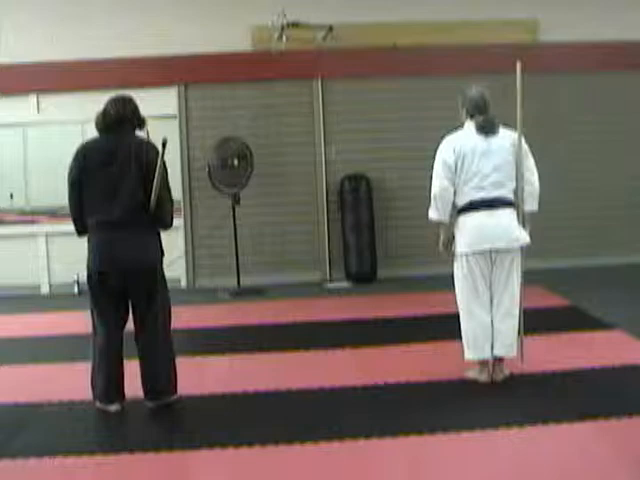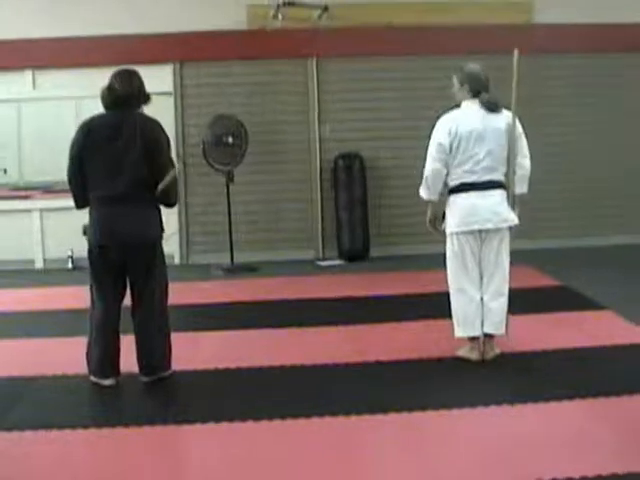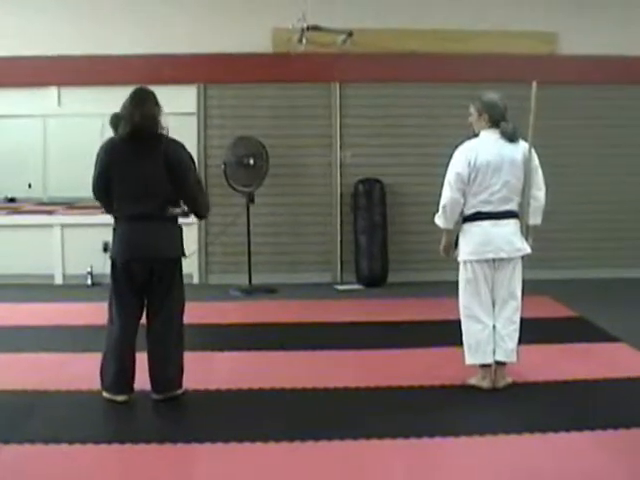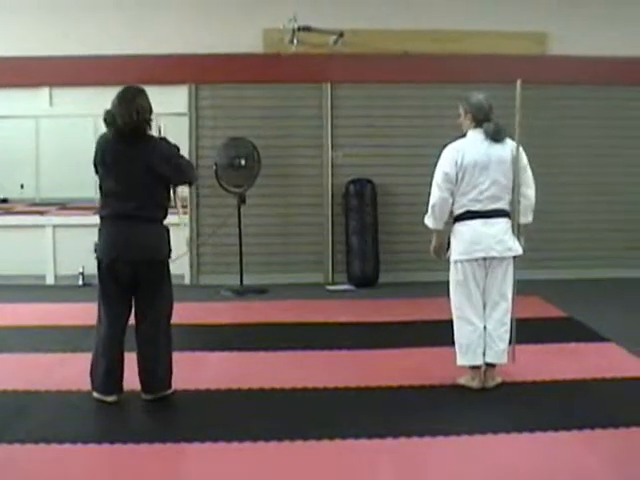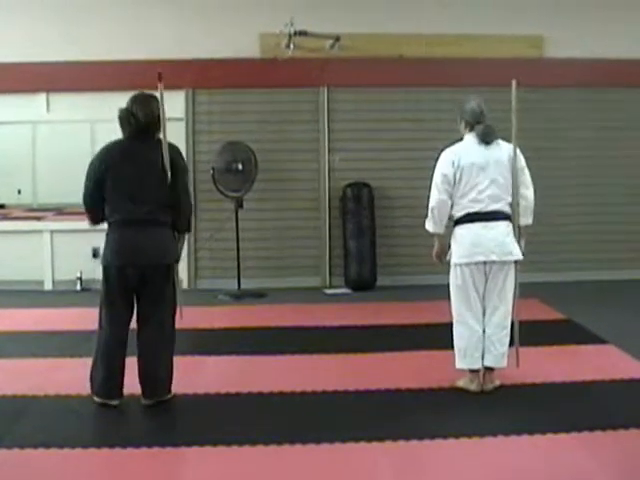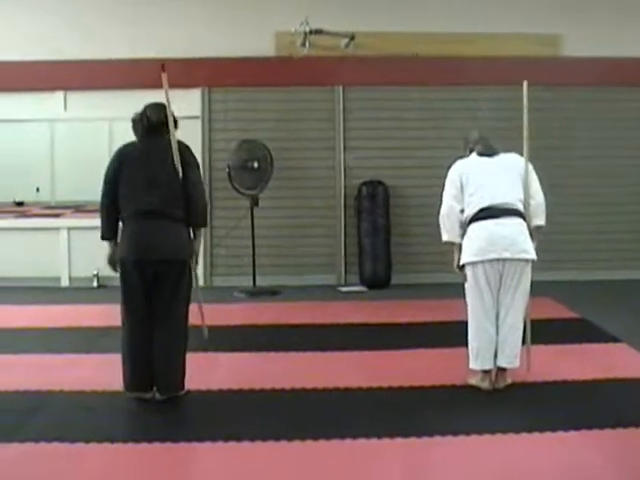
dt=0.5s
person 1, frame 1
left shoulder: (84, 154)
right shoulder: (145, 150)
left elbow: (76, 206)
right elbow: (162, 202)
right wrist: (163, 221)
left hip: (102, 248)
right hip: (142, 247)
left knee: (106, 327)
right knee: (152, 324)
left ankle: (108, 396)
right ankle: (159, 391)
person 1, frame 2
left shoulder: (88, 129)
right shoulder: (150, 128)
left elbow: (75, 178)
right elbow: (166, 180)
right wrist: (168, 199)
left hip: (103, 224)
right hip: (142, 223)
left knee: (104, 300)
right knee: (149, 299)
left ankle: (102, 370)
right ankle: (154, 367)
person 1, frame 3
left shoulder: (110, 149)
right shoulder: (172, 150)
left elbow: (101, 193)
right elbow: (197, 198)
right wrist: (184, 206)
left hip: (127, 240)
right hip: (164, 241)
left knee: (122, 316)
right knee: (166, 316)
left ankle: (116, 385)
right ankle: (165, 385)
person 1, frame 4
left shoulder: (104, 145)
right shoulder: (159, 149)
right elbow: (187, 174)
left hip: (112, 239)
right hip: (150, 241)
left knee: (111, 316)
right knee: (154, 316)
left ankle: (106, 386)
right ankle: (155, 385)
person 1, frame 5
left shoulder: (108, 154)
right shoulder: (171, 154)
left elbow: (91, 200)
right elbow: (183, 203)
right wrist: (178, 240)
left hip: (120, 244)
right hip: (159, 245)
left knee: (114, 321)
right knee: (157, 321)
left ankle: (106, 390)
right ankle: (155, 390)
person 1, frame 6
left shoulder: (123, 154)
right shoulder: (181, 152)
left elbow: (108, 202)
right elbow: (196, 198)
left wrist: (112, 243)
right wrist: (196, 239)
left hip: (134, 240)
right hip: (173, 240)
left knee: (135, 316)
right knee: (171, 316)
left ankle: (140, 384)
right ankle: (169, 385)
person 2, frame 1
left shoulder: (452, 143)
right shoulder: (512, 139)
left elbow: (442, 189)
right elbow: (530, 182)
left wrist: (444, 229)
right wrist: (525, 220)
left hip: (472, 226)
right hip: (506, 223)
left knee: (474, 298)
right knee: (506, 296)
left ankle: (482, 366)
right ankle: (500, 364)
person 2, frame 2
left shoulder: (450, 121)
right shoulder: (507, 119)
left elbow: (435, 168)
right elbow: (522, 163)
left wrist: (432, 205)
right wrist: (514, 199)
left hip: (462, 206)
right hip: (496, 203)
left knee: (464, 277)
right knee: (496, 274)
left ankle: (473, 343)
right ankle: (490, 342)
person 2, frame 3
left shoulder: (468, 150)
right shoulder: (523, 150)
left elbow: (452, 197)
right elbow: (536, 195)
left wrist: (447, 233)
right wrist: (528, 229)
left hip: (476, 234)
right hip: (509, 233)
left knee: (476, 304)
right knee: (507, 302)
left ankle: (484, 372)
right ankle: (501, 371)
person 2, frame 4
left shoulder: (455, 151)
right shoulder: (512, 148)
left elbow: (440, 197)
right elbow: (527, 194)
left wrist: (438, 235)
right wrist: (519, 229)
left hip: (468, 234)
right hip: (501, 232)
left knee: (468, 305)
right knee: (499, 303)
left ankle: (474, 372)
right ankle: (491, 371)
person 2, frame 5
left shoulder: (452, 155)
right shoulder: (510, 151)
left elbow: (439, 201)
right elbow: (526, 196)
left wrist: (439, 240)
right wrist: (520, 233)
left hip: (468, 237)
right hip: (502, 235)
left knee: (467, 308)
right knee: (499, 307)
left ankle: (472, 375)
right ankle: (490, 374)
person 2, frame 6
left shoulder: (460, 167)
right shoulder: (517, 160)
left elbow: (450, 210)
right elbow: (537, 201)
left wrist: (457, 250)
right wrist: (532, 237)
left hip: (481, 236)
right hip: (516, 233)
left knee: (481, 308)
right knee: (512, 307)
left ankle: (483, 372)
right ankle: (502, 372)
